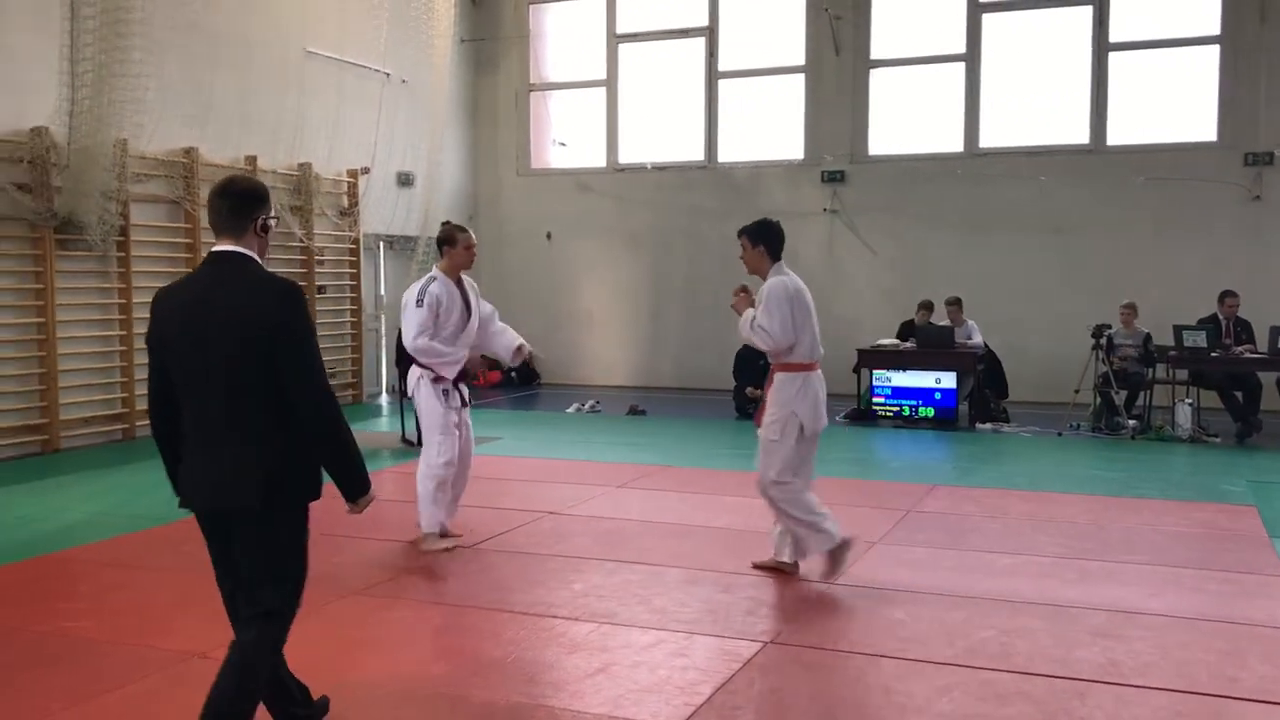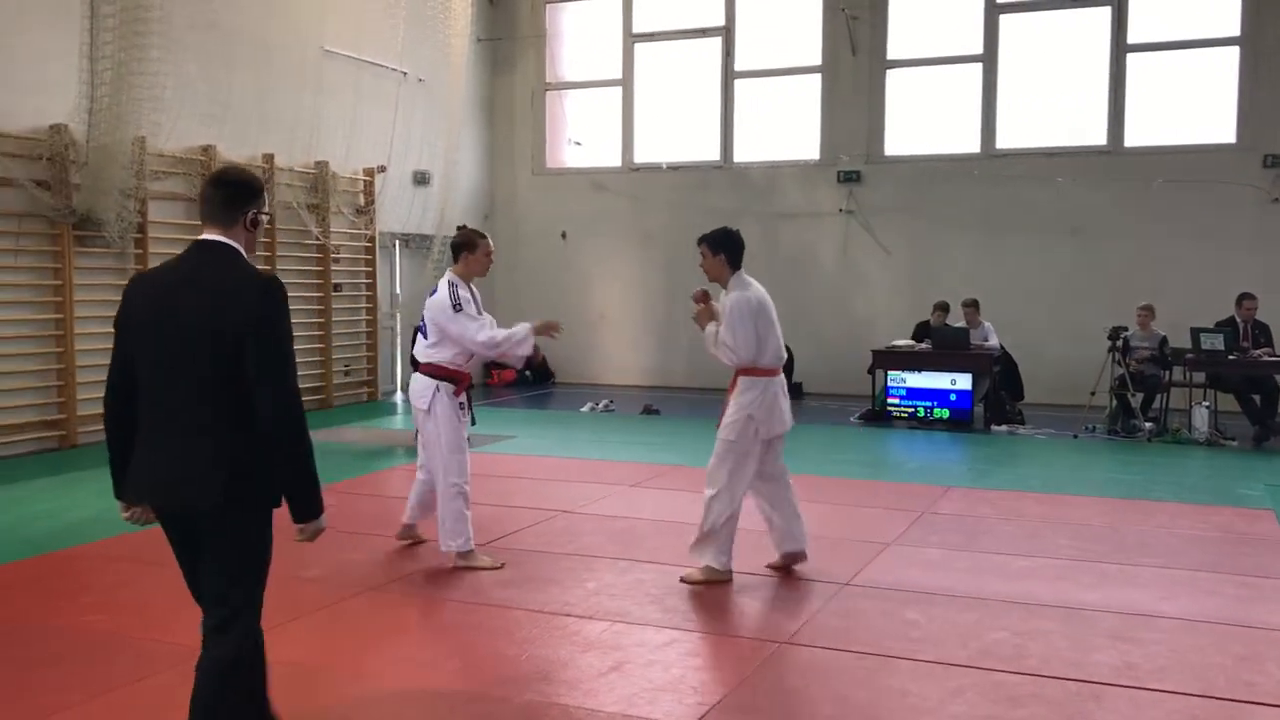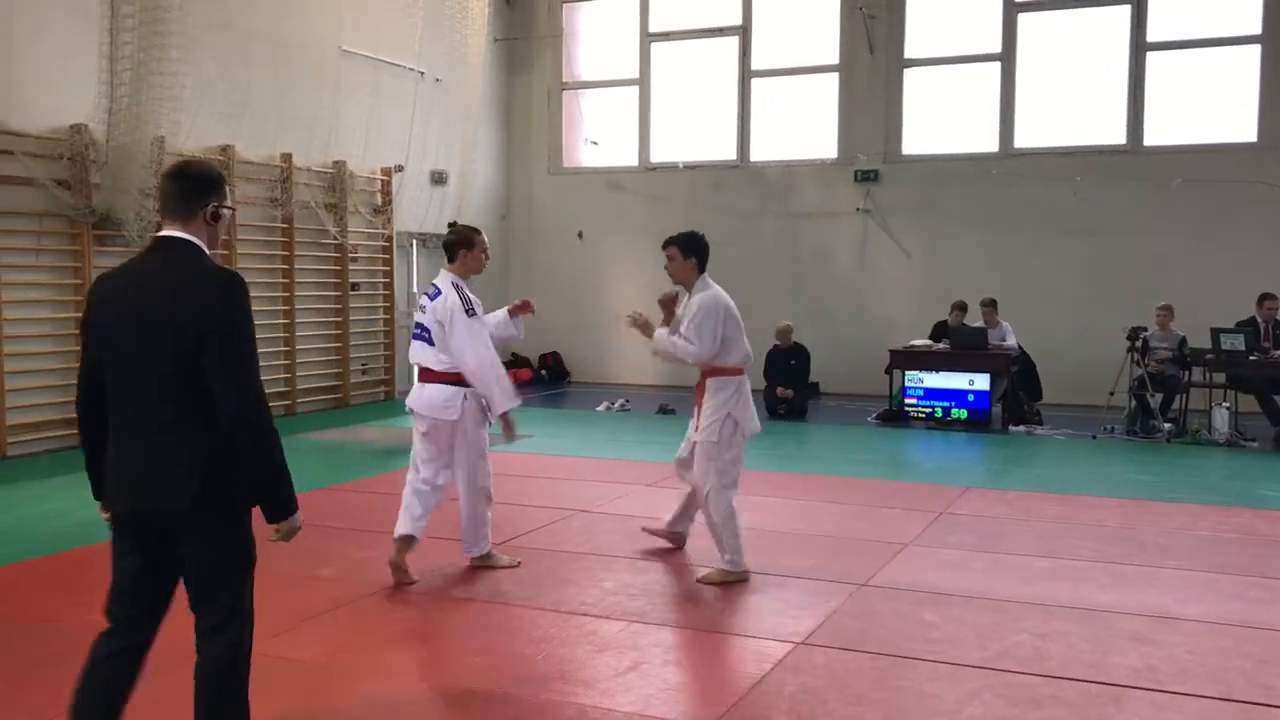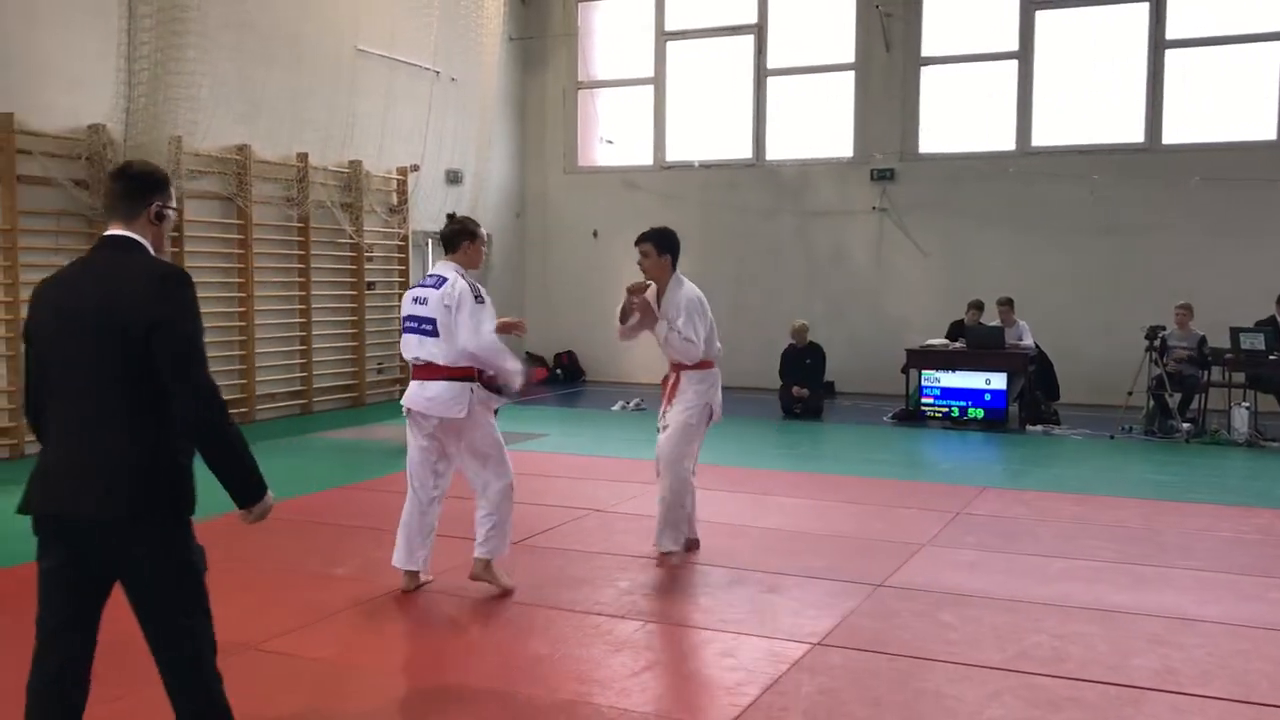
dt=0.3s
person 1, frame 1
left shoulder: (169, 301)
right shoulder: (278, 296)
left elbow: (161, 408)
right elbow: (314, 401)
left wrist: (185, 477)
right wrist: (353, 480)
left hip: (206, 485)
right hip: (272, 484)
left knee: (251, 609)
right knee: (266, 615)
person 1, frame 2
left shoulder: (144, 288)
right shoulder: (258, 291)
left elbow: (119, 398)
right elbow: (280, 409)
left wrist: (128, 482)
right wrist: (307, 502)
left hip: (166, 483)
right hip: (233, 486)
left knee: (223, 612)
right knee: (231, 624)
person 1, frame 3
left shoulder: (108, 287)
right shoulder: (219, 287)
left elbow: (90, 399)
right elbow: (243, 406)
left wrist: (106, 481)
right wrist: (279, 501)
left hip: (134, 489)
right hip: (206, 489)
left knee: (128, 626)
right knee: (223, 628)
person 1, frame 4
left shoulder: (51, 289)
right shoulder: (161, 282)
left elbow: (35, 403)
right elbow: (195, 402)
right wrist: (250, 486)
left hip: (58, 494)
right hip: (138, 496)
left knee: (58, 647)
right knee: (182, 636)
person 2, frame 1
left shoulder: (468, 287)
right shoulder: (426, 291)
left elbow: (487, 324)
right elbow: (416, 342)
left wrist: (515, 346)
right wrist: (461, 360)
left hip: (454, 381)
right hip: (432, 381)
left knee: (462, 455)
right knee: (441, 455)
left ankle: (438, 519)
right ankle: (430, 531)
person 2, frame 2
left shoulder: (463, 290)
right shoulder: (449, 296)
left elbow: (483, 333)
right elbow: (482, 340)
left wrist: (524, 336)
right wrist: (531, 334)
left hip: (438, 387)
right hip: (438, 390)
left knee: (434, 464)
right knee: (452, 472)
left ankle: (410, 522)
right ankle: (462, 550)
person 2, frame 3
left shoulder: (442, 289)
right shoulder: (456, 298)
left elbow: (478, 330)
right elbow: (478, 354)
left wrist: (510, 314)
right wrist: (503, 406)
left hip: (428, 392)
right hip: (454, 397)
left knee: (426, 475)
right knee: (474, 478)
left ankle: (402, 544)
right ankle: (479, 552)
person 2, frame 4
left shoulder: (419, 288)
right shoulder: (464, 288)
right elbow: (480, 348)
left wrist: (493, 326)
right wrist: (513, 374)
left hip: (419, 391)
right hip: (456, 394)
left knee: (424, 486)
right knee: (495, 479)
left ankle: (410, 570)
right ankle: (485, 561)
person 3, frame 1
left shoulder: (777, 287)
right shoulder: (785, 282)
left elbow: (775, 338)
left wrist: (747, 313)
right wrist: (751, 309)
left hip: (793, 387)
right hip: (799, 383)
left knee: (774, 476)
right knee: (792, 473)
left ankle: (830, 540)
right ankle: (787, 554)
person 3, frame 2
left shoulder: (740, 298)
right shoulder: (744, 290)
left elbow: (736, 353)
left wrist: (707, 325)
right wrist: (713, 314)
left hip: (752, 392)
right hip: (764, 388)
left knee: (723, 478)
right knee: (767, 472)
left ankle: (715, 563)
right ankle: (792, 545)
person 3, frame 3
left shoulder: (708, 300)
right shoulder: (698, 297)
left elbow: (691, 350)
right elbow: (689, 341)
left wrist: (653, 332)
right wrist: (670, 316)
left hip: (725, 393)
right hip: (716, 391)
left knee: (713, 480)
right knee: (688, 464)
left ankle: (733, 564)
right ankle: (678, 530)
person 3, frame 4
left shoulder: (687, 297)
right shoulder: (651, 291)
left elbow: (690, 351)
right elbow: (626, 332)
left wrist: (655, 319)
right wrist: (629, 303)
left hip: (698, 384)
right hip: (677, 382)
left knee: (672, 459)
right knee: (675, 460)
left ankle: (669, 541)
right ankle: (683, 535)
